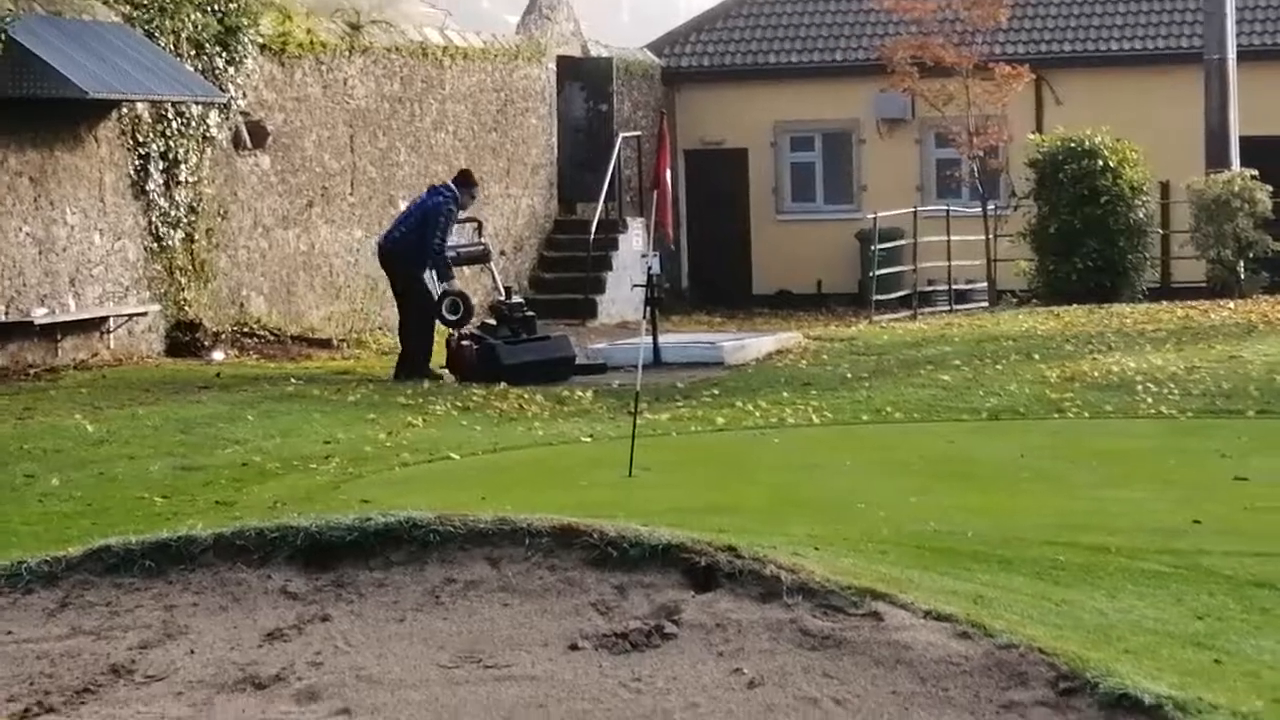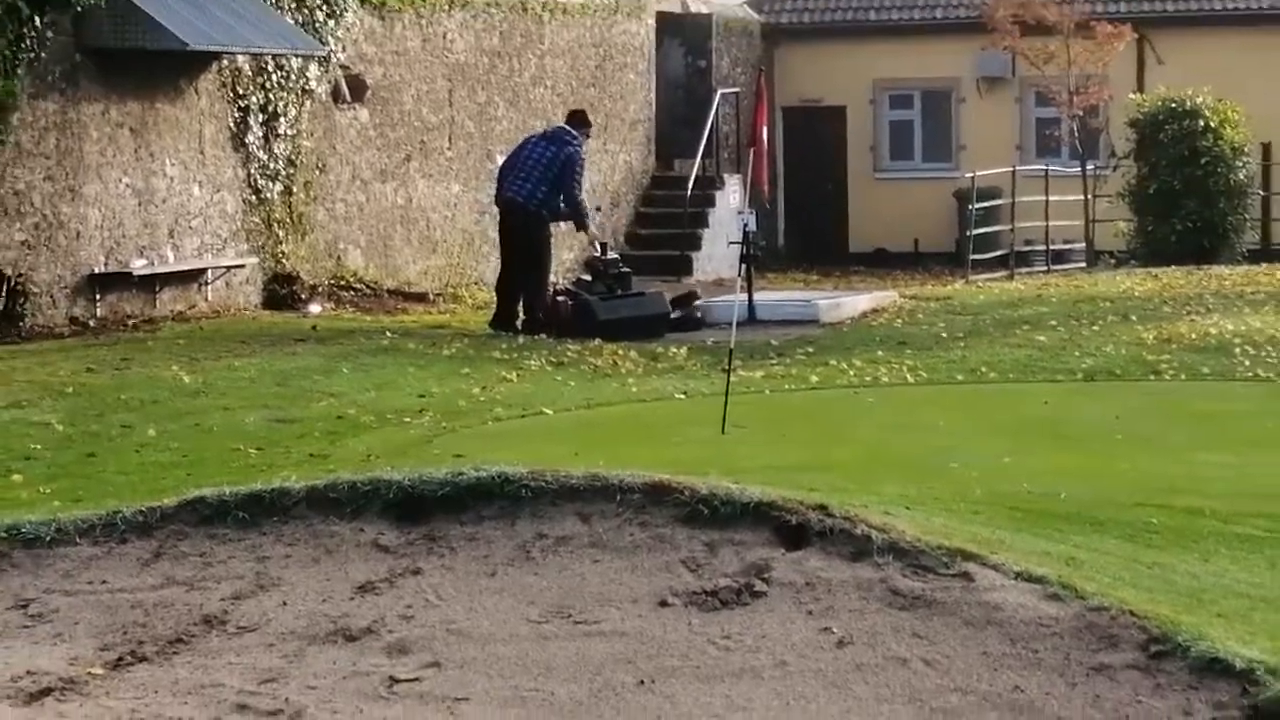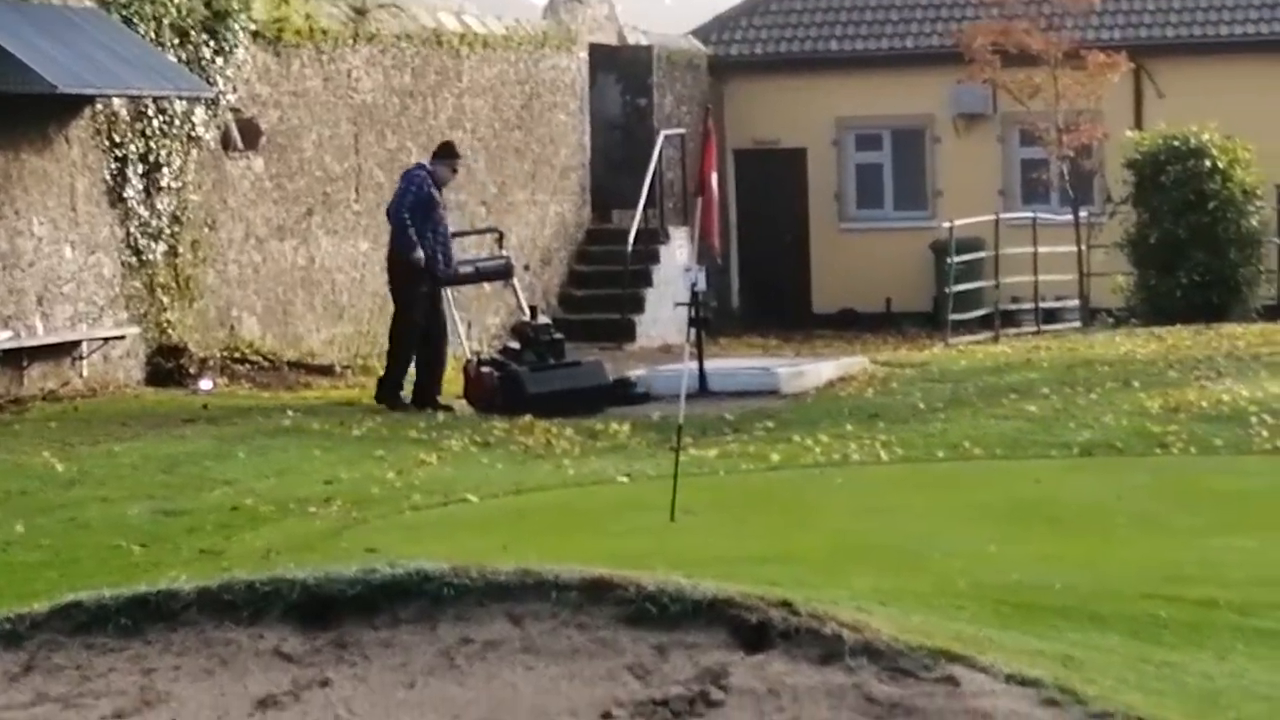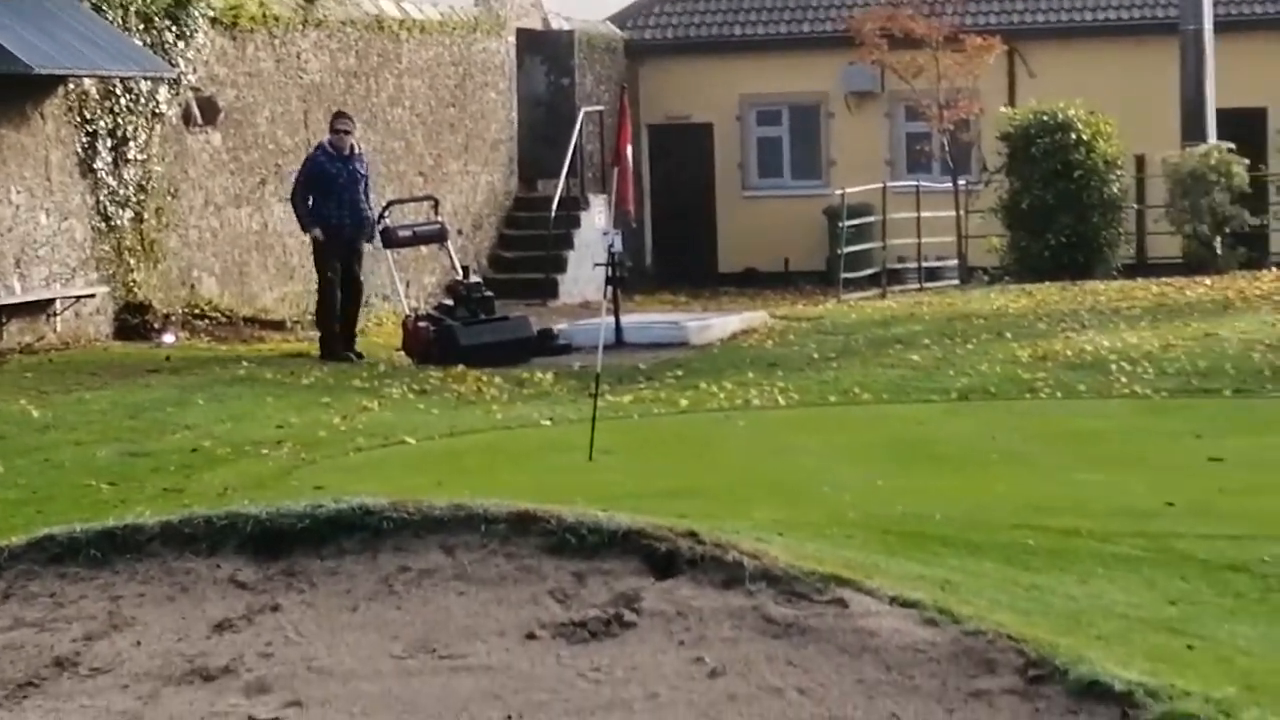
dt=1s
person 1, frame 1
left shoulder: (436, 199)
right shoulder: (446, 206)
right elbow: (436, 246)
right wrist: (448, 278)
left hip: (392, 253)
right hip: (402, 256)
left knee: (412, 311)
right knee: (425, 310)
left ankle: (407, 367)
right ankle: (418, 367)
person 1, frame 2
left shoulder: (535, 139)
right shoulder: (573, 153)
left elbow: (506, 168)
right elbow: (572, 195)
left wrist: (501, 199)
right wrist: (583, 224)
left hip: (510, 207)
right hip: (534, 214)
left knee: (511, 267)
right knee: (537, 271)
left ankle: (504, 318)
right ankle: (535, 323)
person 1, frame 3
left shoulder: (433, 189)
right shoulder: (418, 179)
right elbow: (397, 212)
left wrist: (442, 264)
right wrist: (412, 247)
left hip: (430, 271)
right hip: (411, 267)
left knee: (436, 332)
right knee: (408, 328)
left ankle: (426, 395)
right ankle: (389, 390)
person 1, frame 4
left shoulder: (360, 160)
right shoulder: (317, 160)
right elbow: (299, 196)
left wrist: (369, 224)
right wrist: (310, 226)
left hip: (354, 235)
right hip: (328, 235)
left knee: (353, 287)
right knee: (330, 288)
left ankle: (346, 340)
right ankle: (331, 345)
